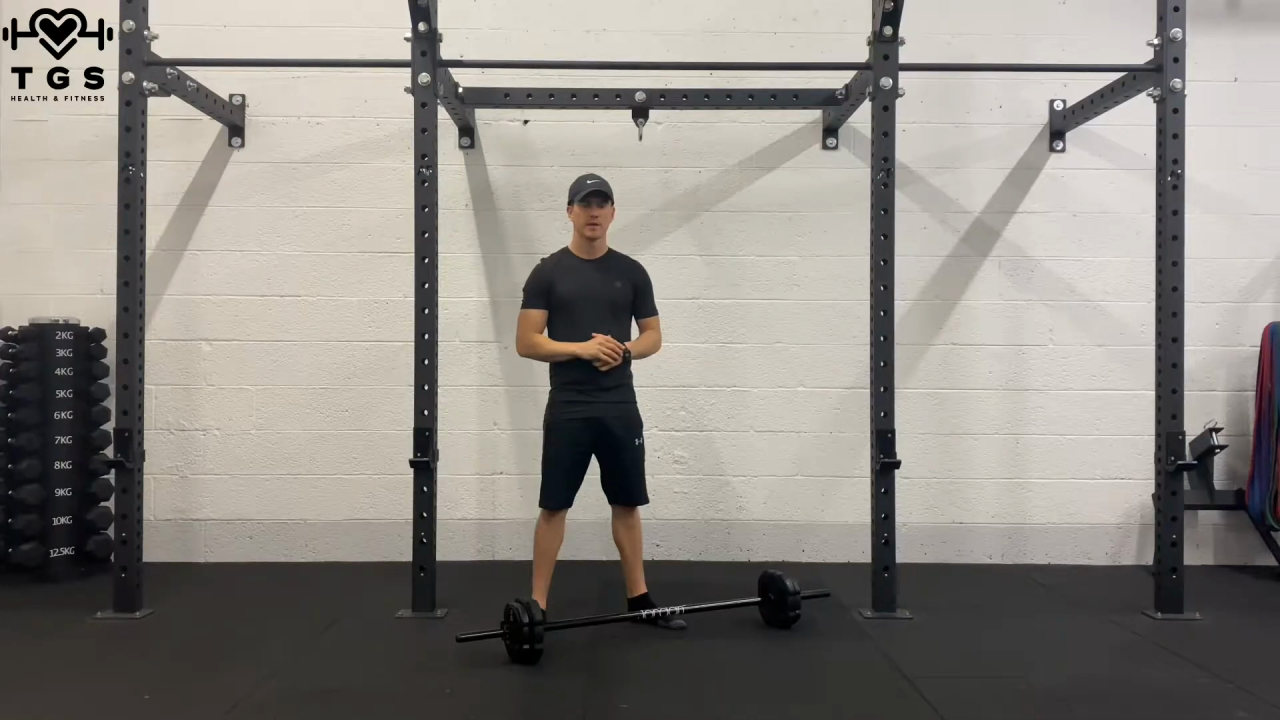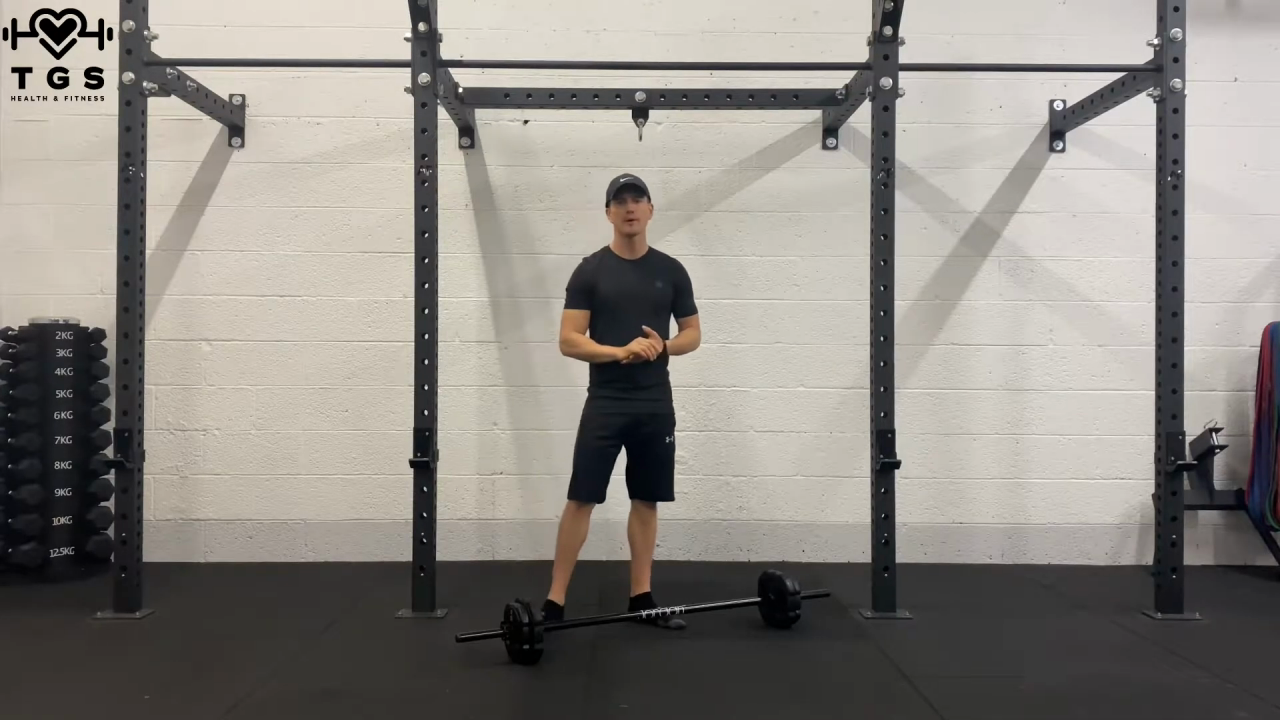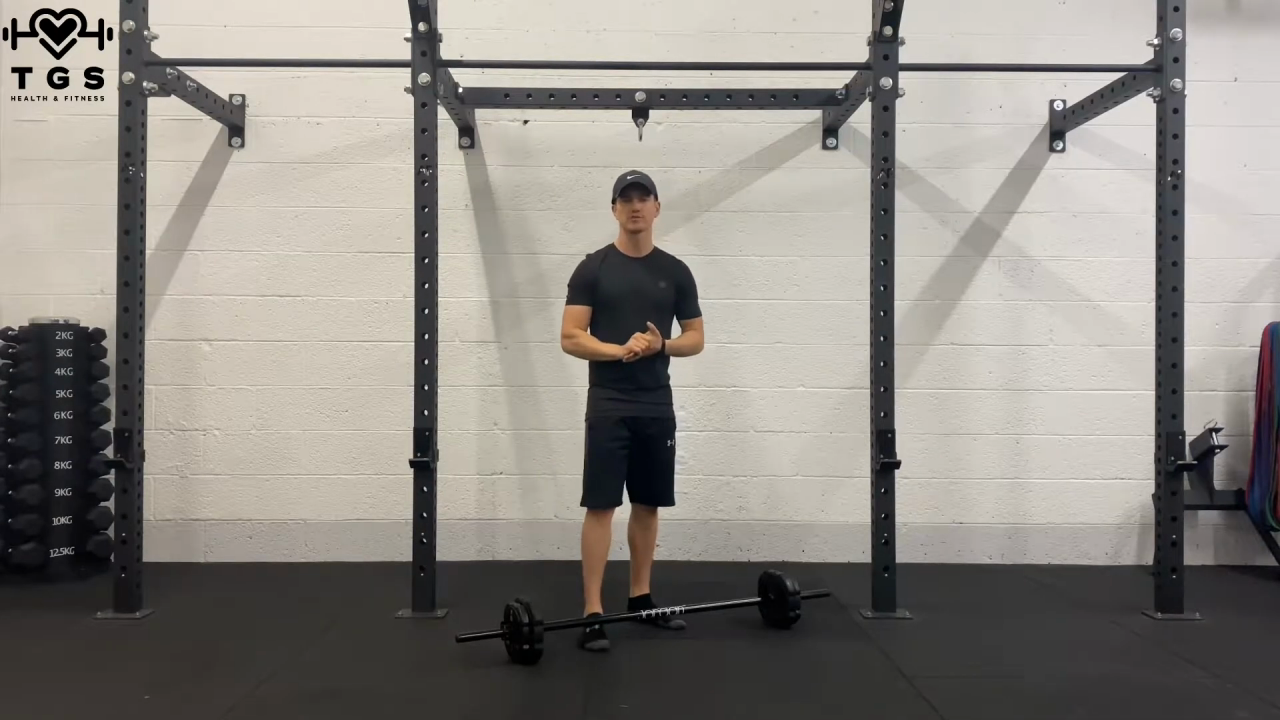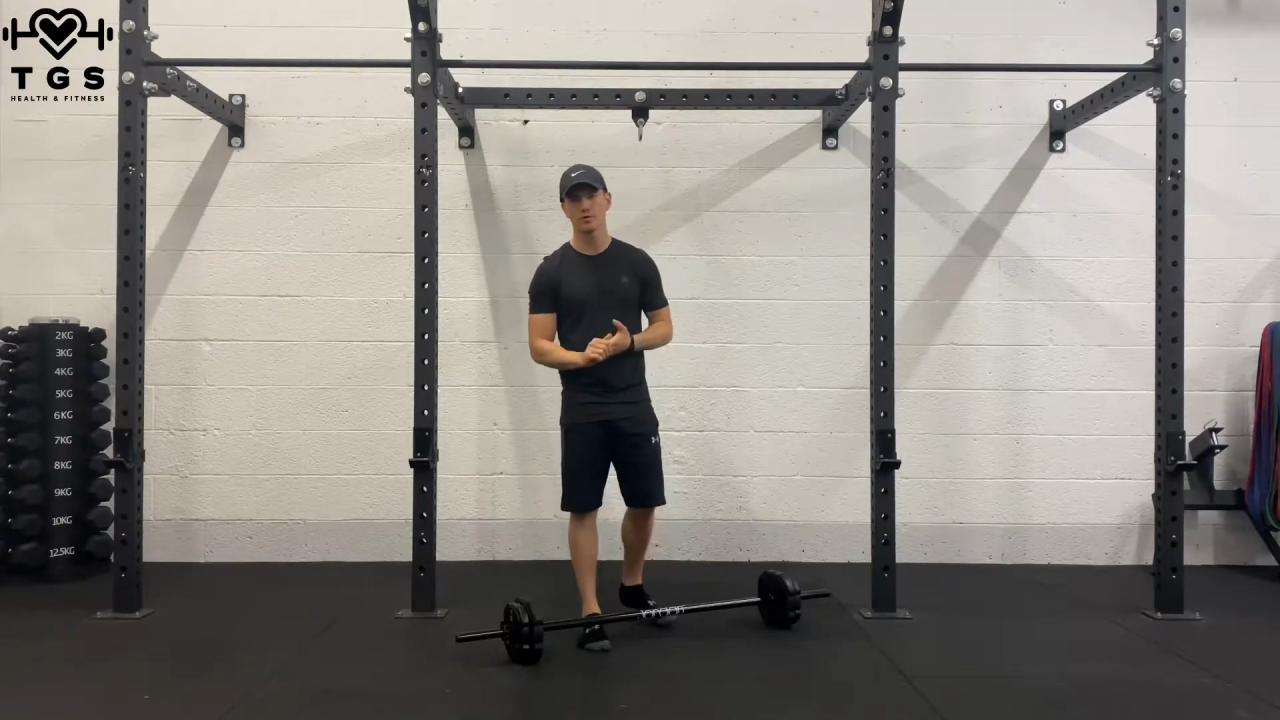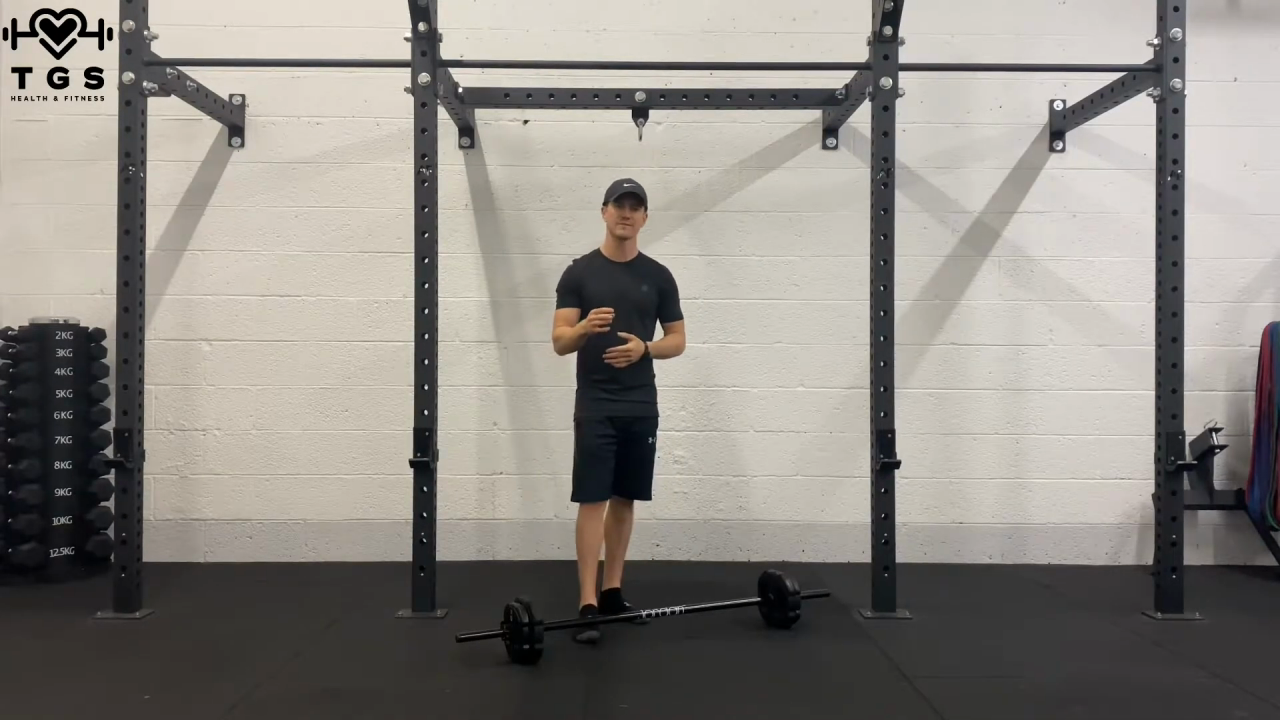
dt=1s
person 1, frame 1
left shoulder: (631, 272)
right shoulder: (548, 272)
left elbow: (653, 336)
right elbow: (526, 342)
left wrist: (624, 349)
right wrist: (581, 348)
left hip: (620, 406)
right hip: (568, 408)
left knee: (627, 503)
right knee: (554, 506)
left ankle: (638, 597)
right ankle: (537, 604)
person 1, frame 2
left shoulder: (671, 271)
right shoulder: (590, 271)
left elbow: (693, 334)
right elbow: (569, 341)
left wrist: (662, 346)
right wrist: (620, 351)
left hip: (655, 404)
right hip: (606, 402)
left knee: (646, 500)
right knee: (582, 498)
left ankle: (641, 595)
right ankle: (554, 600)
person 1, frame 3
left shoulder: (675, 271)
right shoulder: (593, 268)
left elbow: (696, 338)
right elbow: (571, 337)
left wrist: (660, 344)
right wrist: (620, 350)
left hip: (657, 406)
right hip: (608, 405)
left knee: (648, 505)
right knee: (600, 505)
left ankle: (640, 597)
right ankle: (593, 611)
person 1, frame 4
left shoulder: (637, 262)
right shoulder: (552, 271)
left elbow: (664, 327)
right elbow: (539, 345)
left wrist: (629, 342)
right wrist: (581, 358)
left hip: (635, 405)
right hip: (583, 411)
left knee: (645, 503)
right knee: (583, 510)
left ankle: (632, 586)
right ankle: (590, 612)
person 1, frame 5
left shoulder: (658, 276)
right shoulder: (579, 271)
left elbow: (677, 339)
right elbow: (559, 341)
left wrist: (643, 348)
right wrist: (585, 327)
left hip: (641, 405)
right hip: (595, 404)
left knee: (624, 499)
right knee: (592, 501)
left ankle: (613, 590)
right ankle: (588, 603)
